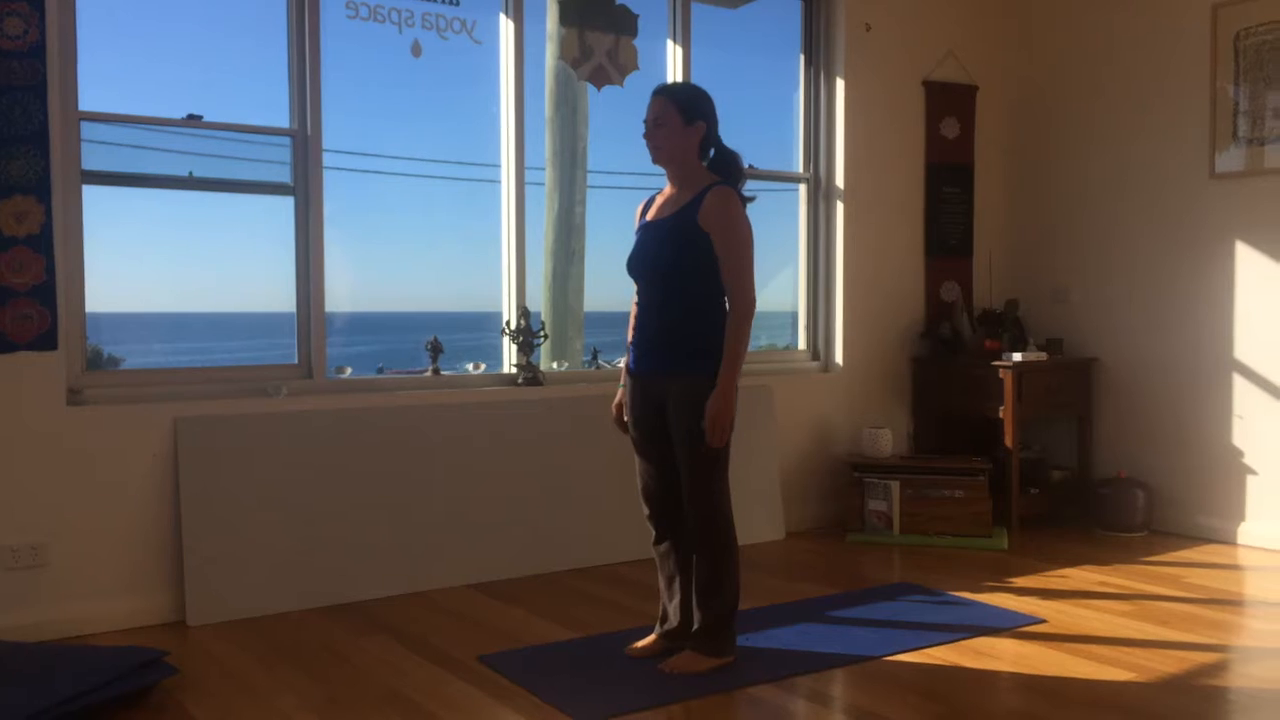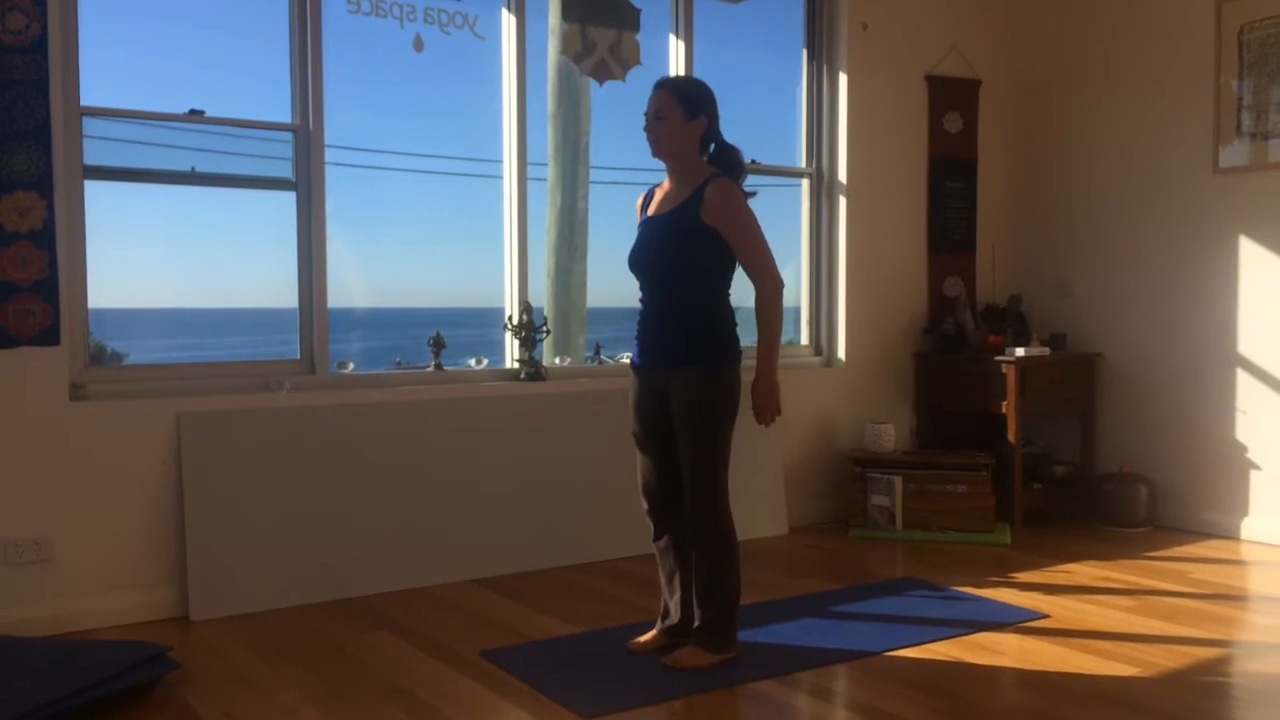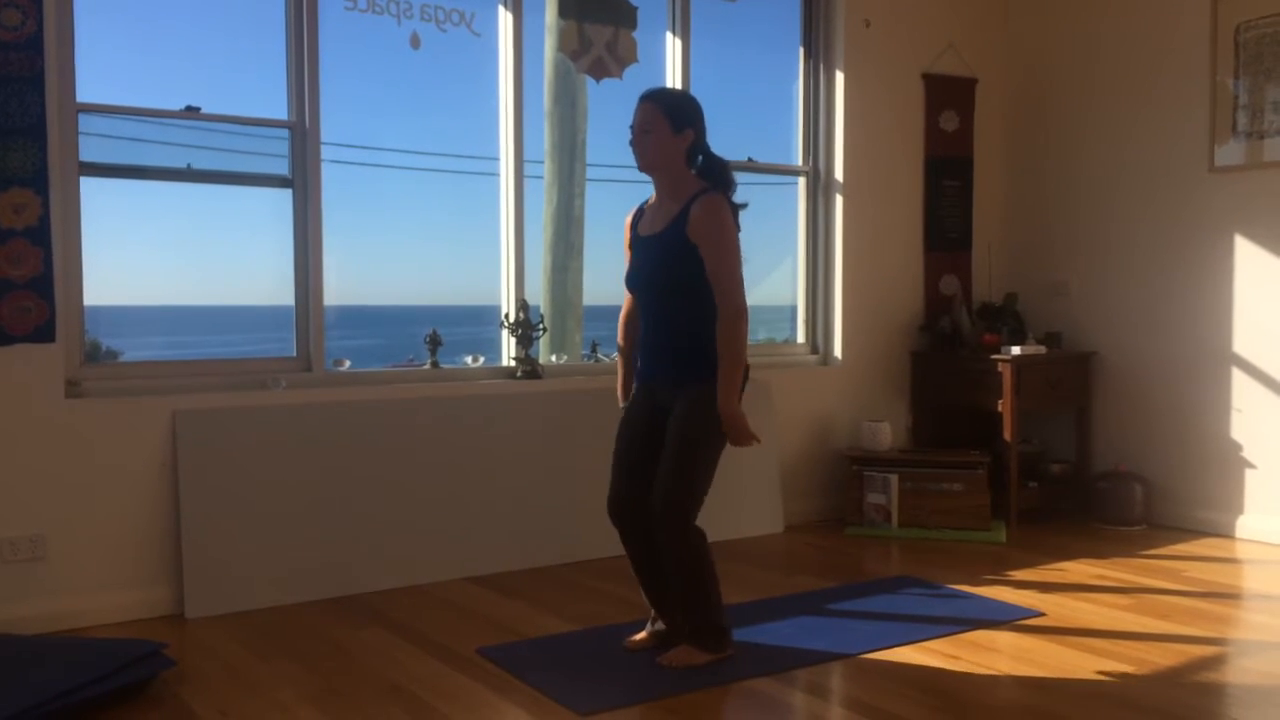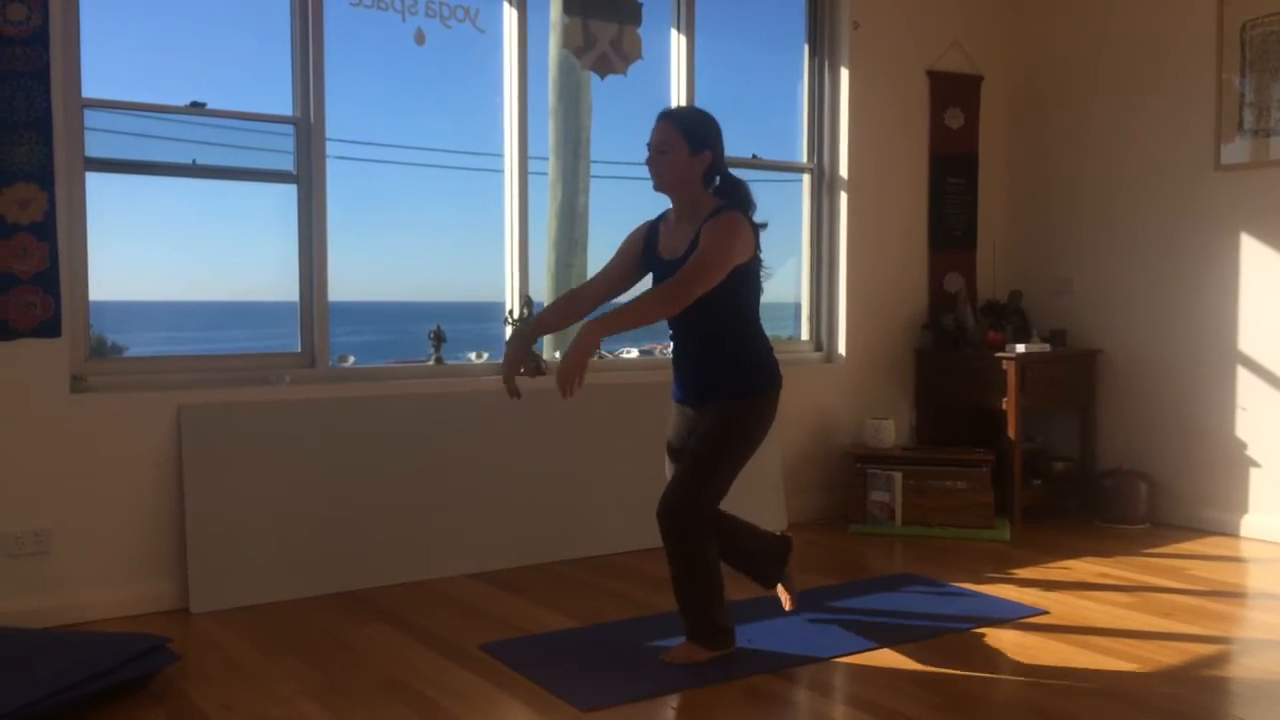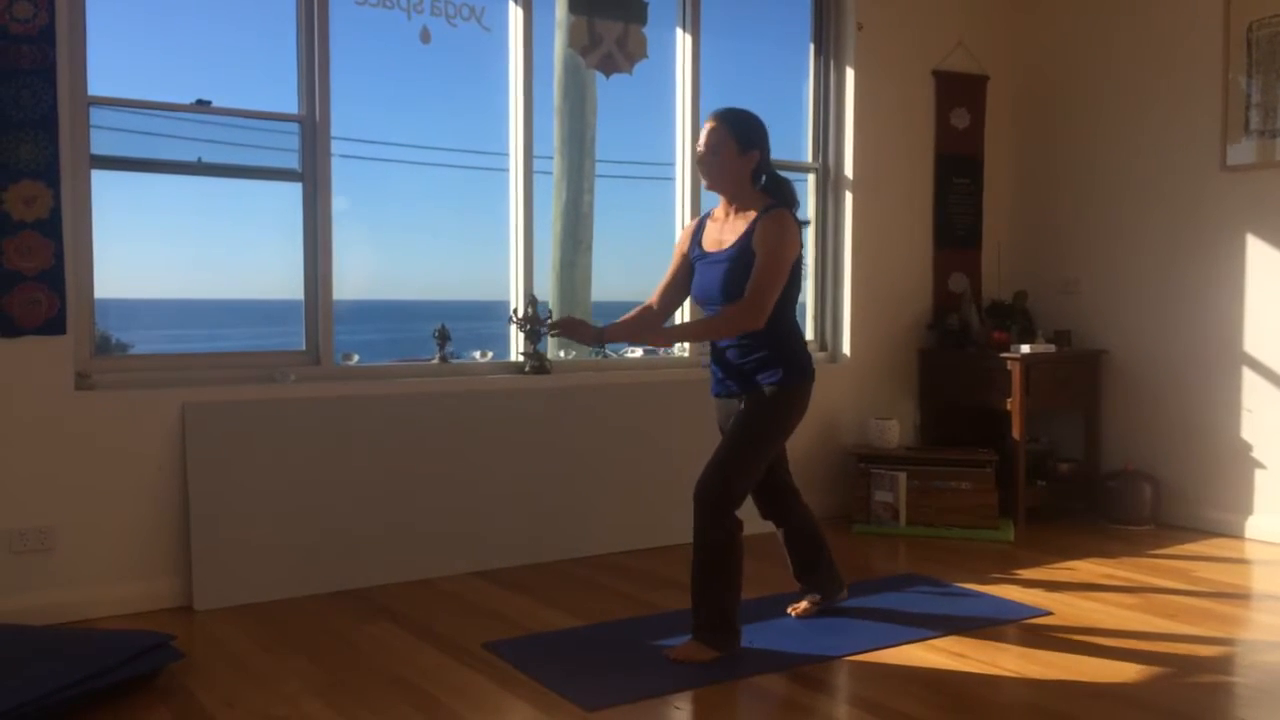
dt=1s
person 1, frame 1
left shoulder: (719, 203)
right shoulder: (649, 208)
left elbow: (741, 302)
left wrist: (725, 389)
right wrist: (626, 380)
left hip: (697, 377)
right hip: (648, 377)
left knee: (705, 507)
right knee: (662, 508)
left ankle: (713, 638)
right ankle: (674, 624)
person 1, frame 2
left shoulder: (719, 195)
right shoulder: (648, 200)
left elbow: (769, 284)
left wrist: (767, 373)
left hip: (705, 368)
right hip: (650, 367)
left knee: (704, 501)
right knee: (661, 501)
left ankle: (715, 634)
right ankle: (675, 620)
person 1, frame 3
left shoulder: (708, 210)
right shoulder: (636, 219)
left elbow: (731, 311)
left wrist: (728, 402)
right wrist: (625, 388)
left hip: (703, 384)
right hip: (653, 384)
left knee: (671, 511)
right knee: (626, 505)
left ankle: (708, 635)
right ankle: (669, 620)
person 1, frame 4
left shoulder: (729, 228)
right shoulder: (649, 235)
left elbow: (674, 298)
right elbow: (588, 293)
left wrist: (592, 335)
right wrist: (526, 334)
left hip: (744, 393)
right hip: (692, 395)
left knee: (678, 512)
right knee: (687, 513)
left ankle: (710, 635)
right ankle: (772, 556)
person 1, frame 5
left shoulder: (775, 225)
right shoulder: (696, 231)
left elbow: (752, 314)
right elbow: (656, 309)
left wrist: (671, 336)
right wrist: (599, 332)
left hip: (778, 382)
right hip: (730, 387)
left knee: (714, 495)
right knee: (774, 492)
left ankle: (715, 632)
right ankle: (824, 583)
